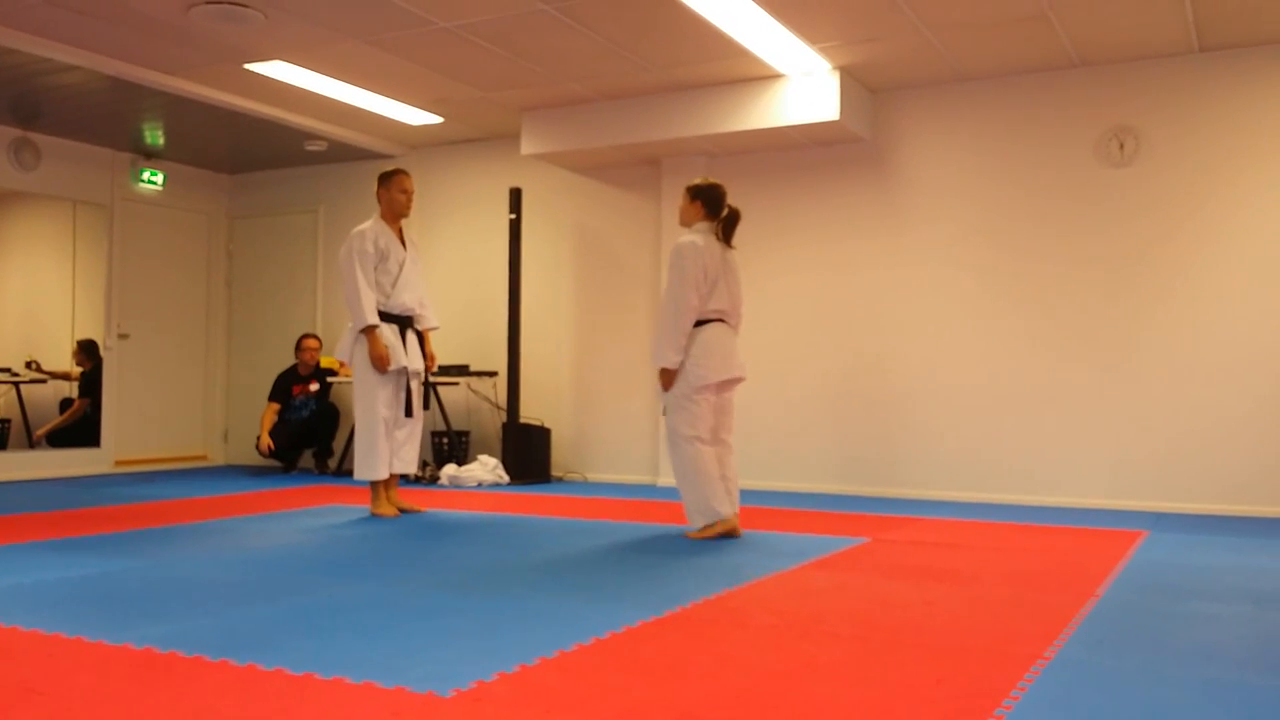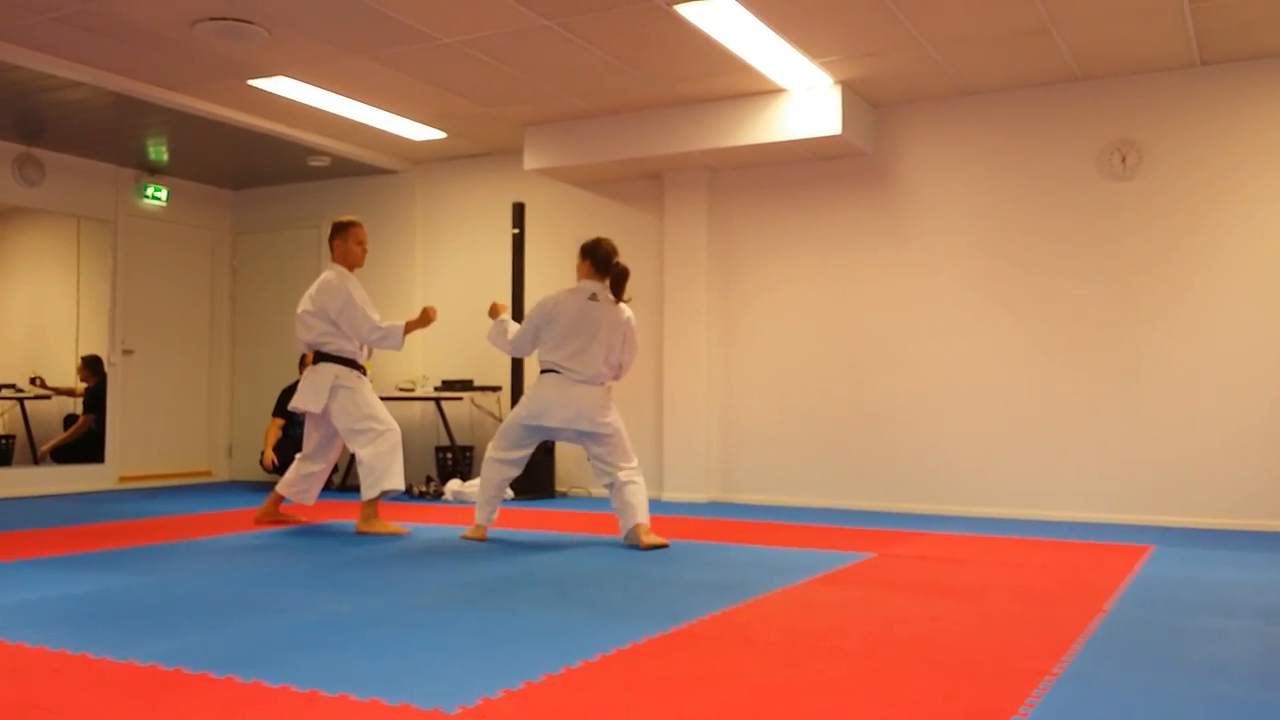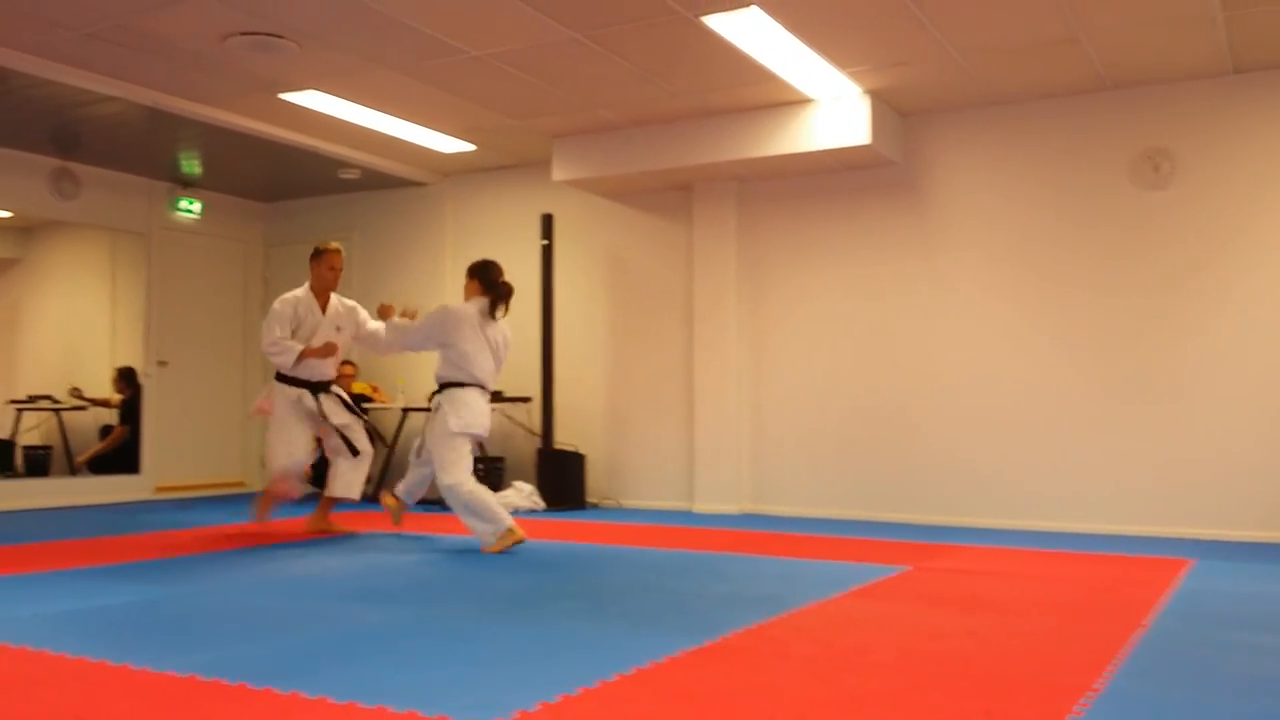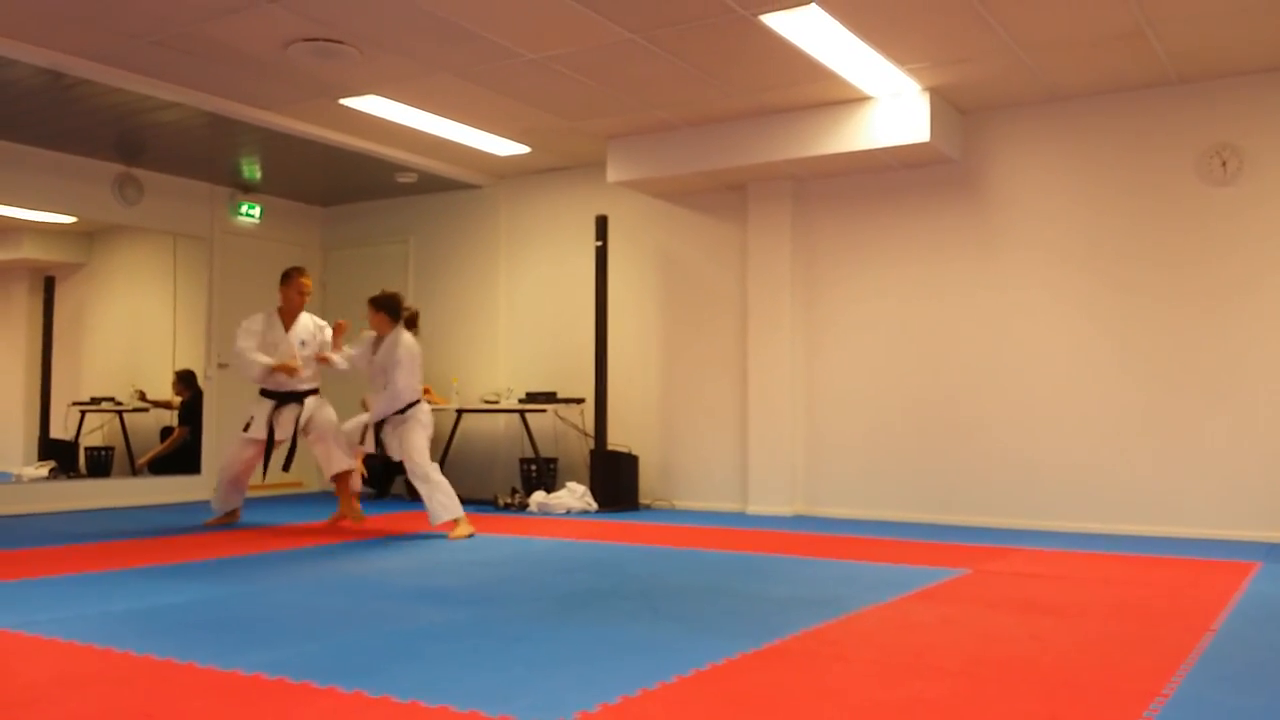
dt=1s
person 1, frame 1
left shoulder: (409, 243)
right shoulder: (364, 237)
right elbow: (360, 293)
left wrist: (425, 342)
right wrist: (374, 340)
left hip: (406, 337)
right hip: (379, 334)
left knee: (407, 416)
right knee: (378, 414)
left ankle: (391, 492)
right ankle: (377, 496)
person 1, frame 2
left shoulder: (326, 284)
right shoulder: (340, 284)
right elbow: (370, 331)
right wrist: (416, 323)
left hip: (327, 376)
right hip: (339, 377)
left knee: (319, 450)
right knee: (382, 434)
left ankle: (270, 508)
right ankle: (369, 517)
person 1, frame 3
left shoulder: (346, 309)
right shoulder: (290, 303)
left elbow: (376, 335)
right elbow: (272, 345)
right wrist: (312, 353)
left hip: (325, 394)
right hip: (292, 394)
left knee: (355, 448)
right knee: (291, 459)
left ankle: (321, 516)
right ankle: (271, 498)
person 1, frame 4
left shoulder: (317, 326)
right shoulder: (256, 324)
left elbow: (332, 363)
right elbow: (246, 359)
right wrist: (279, 366)
left hip: (310, 403)
right hip: (272, 406)
left knee: (330, 434)
right knee: (238, 463)
left ankle: (348, 503)
right ankle: (229, 511)
person 2, frame 1
left shoulder: (688, 246)
right shoulder: (724, 249)
left elbow: (679, 307)
left wrist: (668, 359)
left hip: (696, 349)
right hip: (722, 348)
left knee: (687, 437)
right knee: (716, 438)
left ankle: (714, 515)
right ankle: (726, 515)
person 2, frame 2
left shoulder: (555, 303)
right shoulder: (623, 314)
left elbow: (518, 345)
right elbow: (622, 366)
left wrist: (501, 319)
left hip: (549, 395)
right hip: (594, 402)
left knee: (500, 456)
right knee: (623, 469)
left ankle: (481, 525)
right ankle: (641, 530)
person 2, frame 3
left shoulder: (453, 315)
right shoulder: (500, 327)
left elbow: (408, 338)
left wrist: (392, 320)
left hip: (456, 403)
right hip: (477, 403)
left knee: (454, 478)
right knee: (424, 454)
left ankle: (505, 530)
right ankle: (401, 501)
person 2, frame 4
left shoulder: (402, 347)
right shoulder: (371, 340)
left elbow: (399, 394)
right elbow: (349, 360)
left wrist: (373, 408)
right wrist: (336, 344)
left hip: (409, 417)
right hip: (384, 417)
left knee: (419, 466)
right knee: (342, 439)
left ankle: (461, 521)
